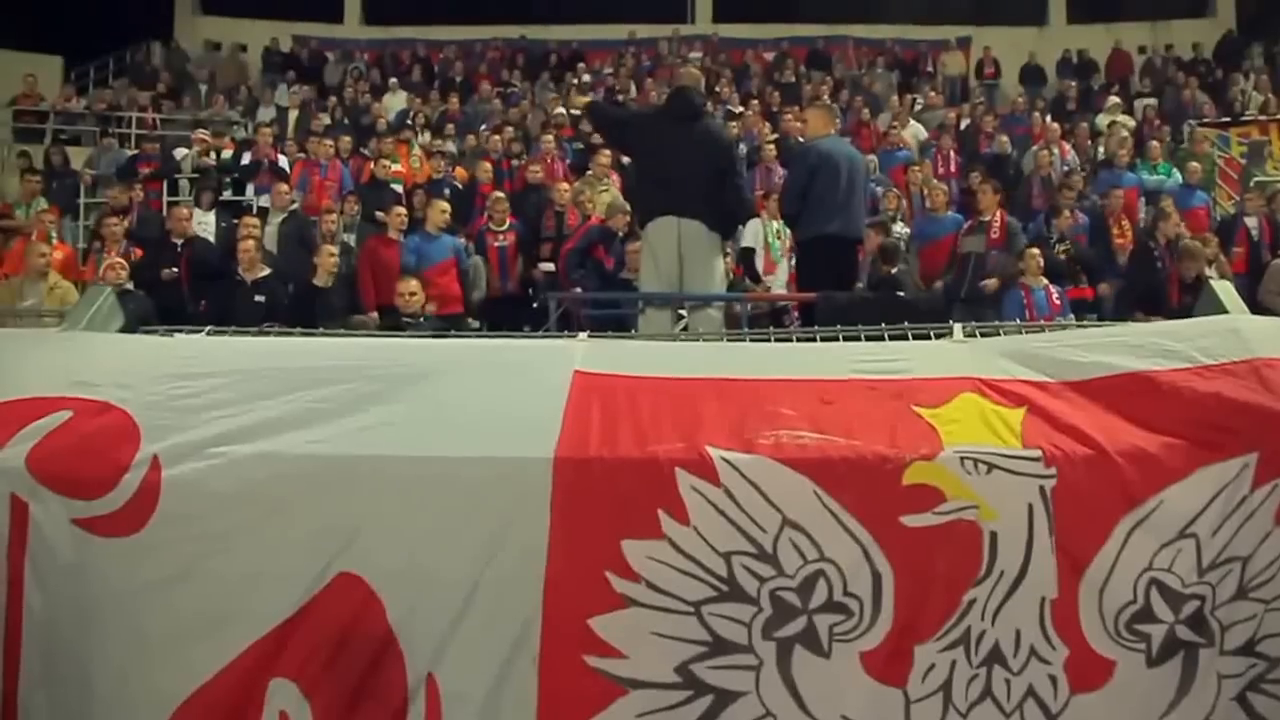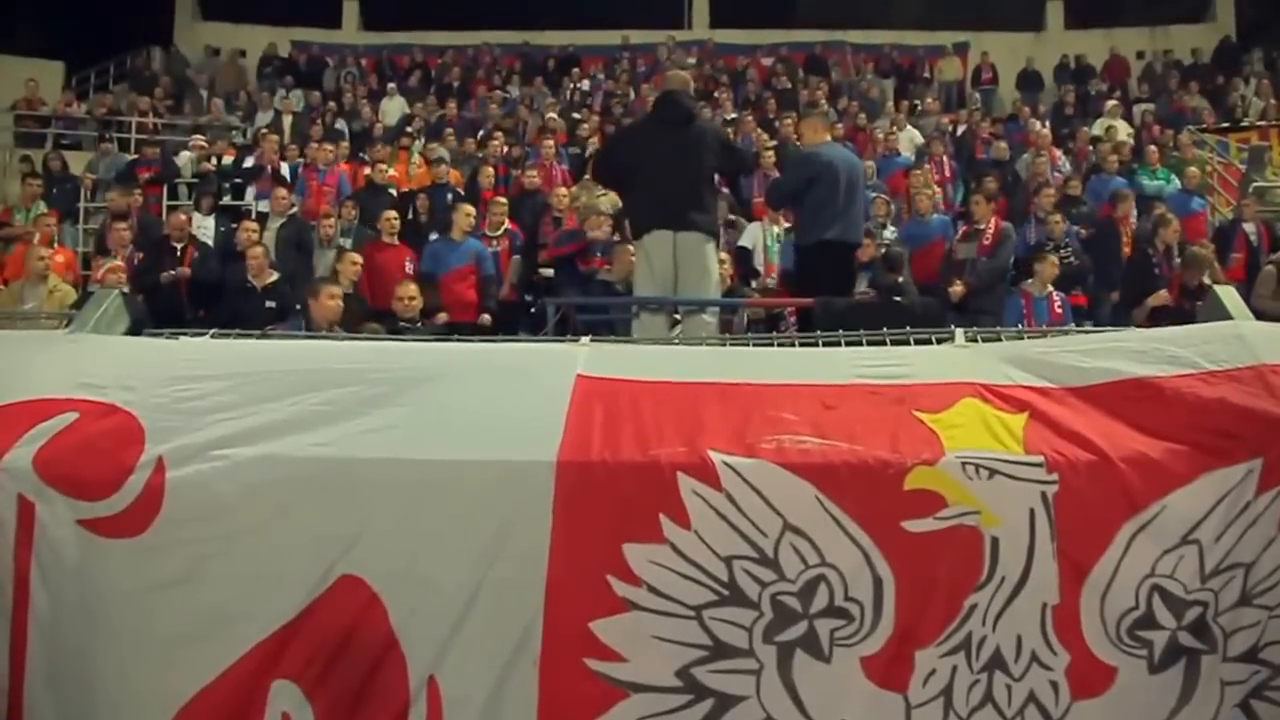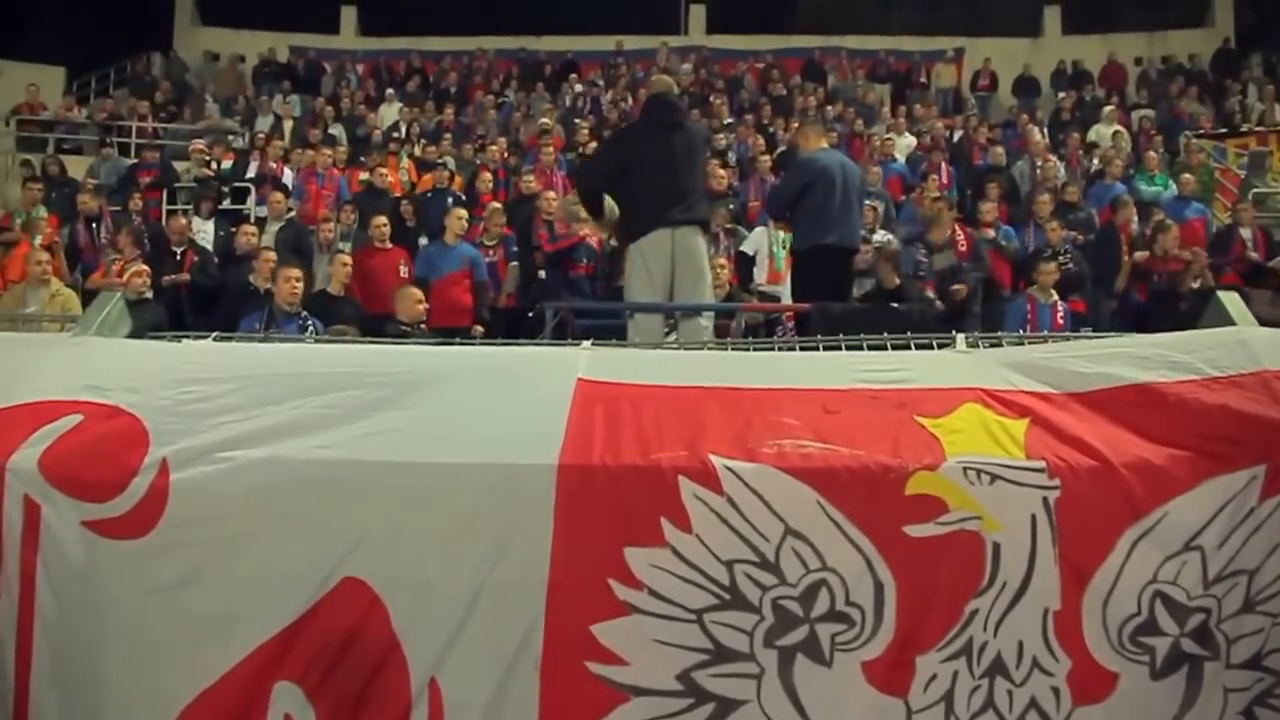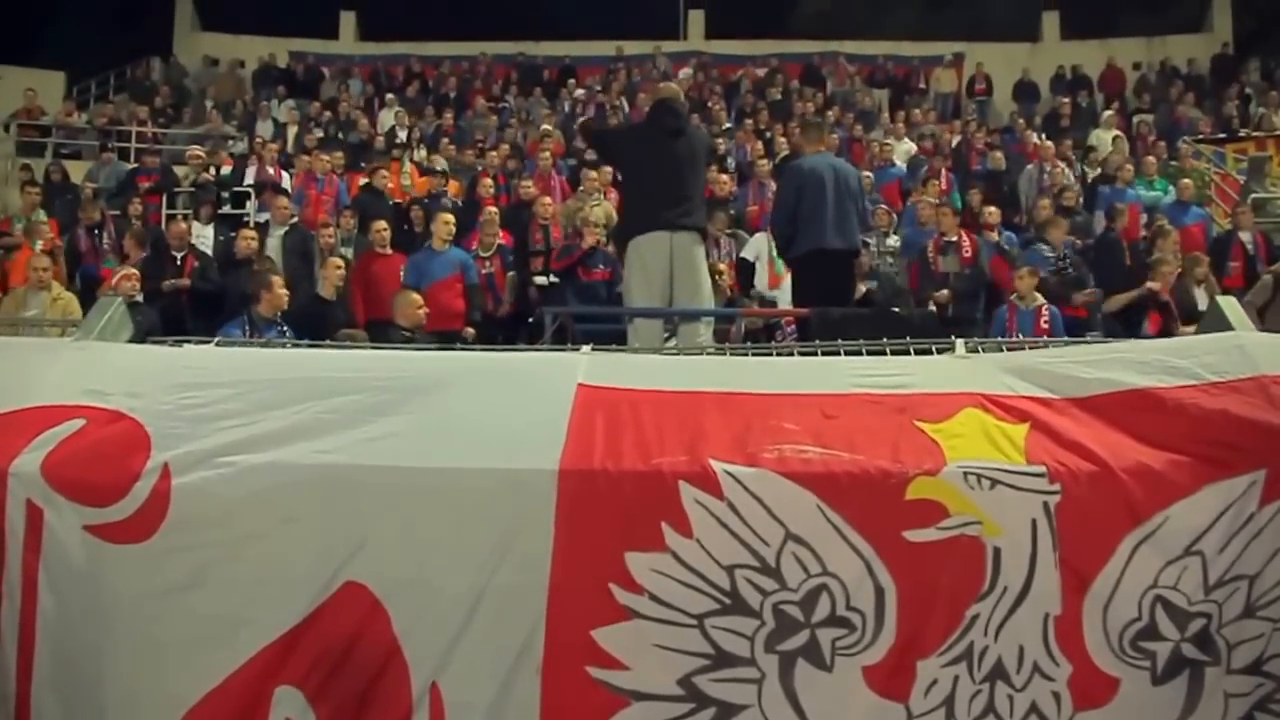
dt=0.7s
person 1, frame 1
left shoulder: (646, 124)
right shoulder: (716, 133)
left elbow: (610, 119)
right elbow: (733, 186)
left wrist: (589, 105)
right wrist: (731, 224)
left hip: (659, 221)
right hip: (704, 224)
left knee: (655, 303)
right knee: (706, 303)
person 1, frame 2
left shoulder: (635, 133)
right shoulder: (710, 132)
left elbow: (602, 170)
right elbow: (741, 166)
left hip: (652, 227)
right hip: (698, 227)
left knee: (650, 309)
right knee: (701, 308)
person 1, frame 3
left shoulder: (628, 136)
right shoulder: (697, 133)
left elbow: (590, 177)
left wrist: (598, 213)
left hip: (646, 229)
right hip: (690, 228)
left knee: (645, 311)
right knee: (696, 310)
person 1, frame 4
left shoulder: (631, 136)
right shoulder: (699, 139)
left elbow: (597, 136)
left wrist: (585, 125)
left hip: (644, 233)
right hip: (688, 232)
right knee: (696, 313)
person 2, frame 1
left shoulder: (810, 151)
right shoulder: (857, 156)
left elbow: (790, 197)
right elbow: (864, 199)
left wrist: (796, 226)
left hip: (817, 239)
right hip: (850, 238)
left knee: (814, 308)
person 2, frame 2
left shoulder: (809, 157)
right shoulder: (854, 161)
left elbow: (775, 196)
left wrist: (792, 204)
left hip: (816, 244)
right hip: (849, 242)
left knee: (811, 312)
person 2, frame 3
left shoulder: (807, 163)
right shoulder: (852, 167)
left elbow: (775, 203)
right elbow: (858, 208)
left wrist: (788, 219)
left hip: (813, 249)
right hip: (846, 247)
left knee: (810, 318)
person 2, frame 4
left shoulder: (797, 170)
right shoulder: (850, 171)
left elbow: (781, 219)
right elbow: (863, 217)
left wrist: (786, 251)
left hip: (811, 255)
right hip: (846, 255)
left knee: (810, 323)
